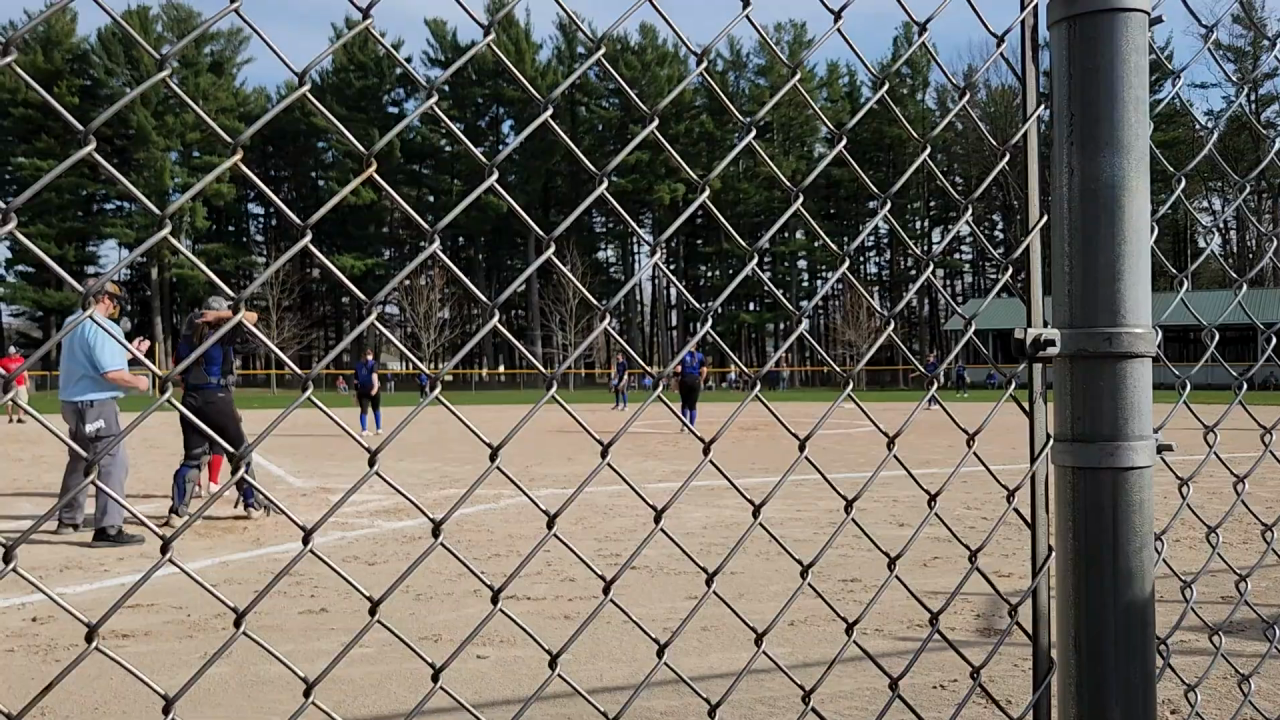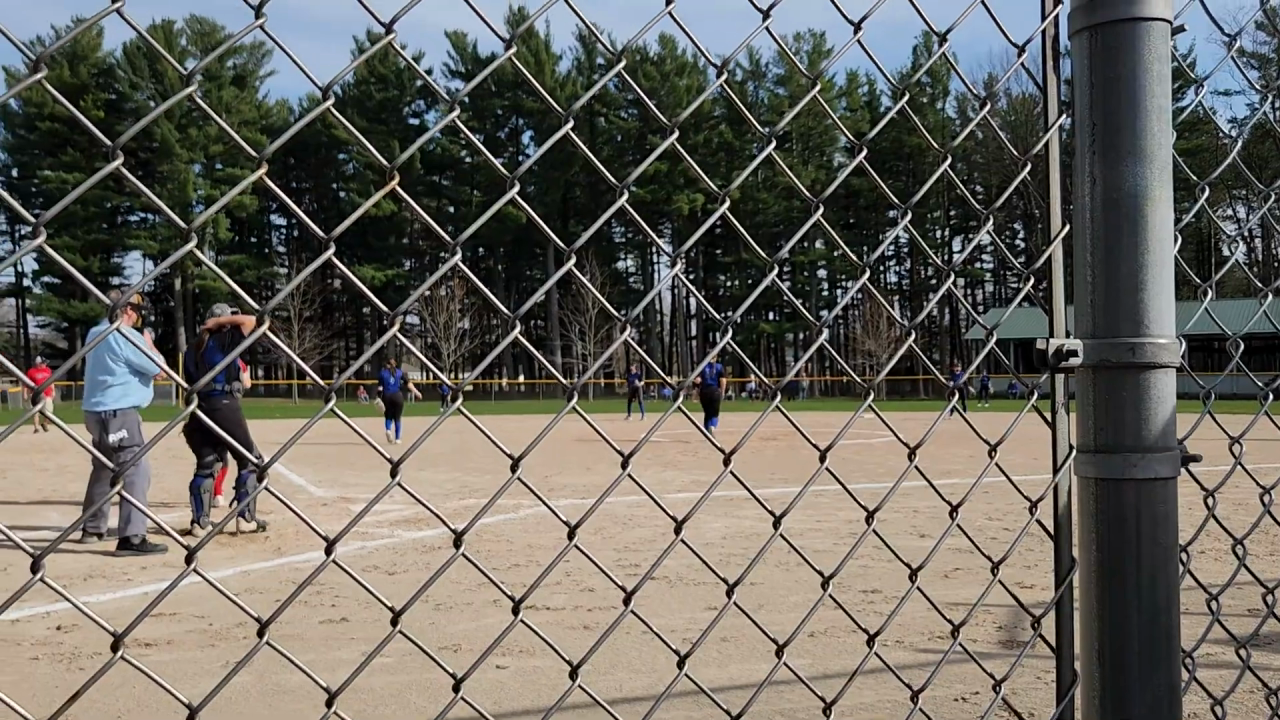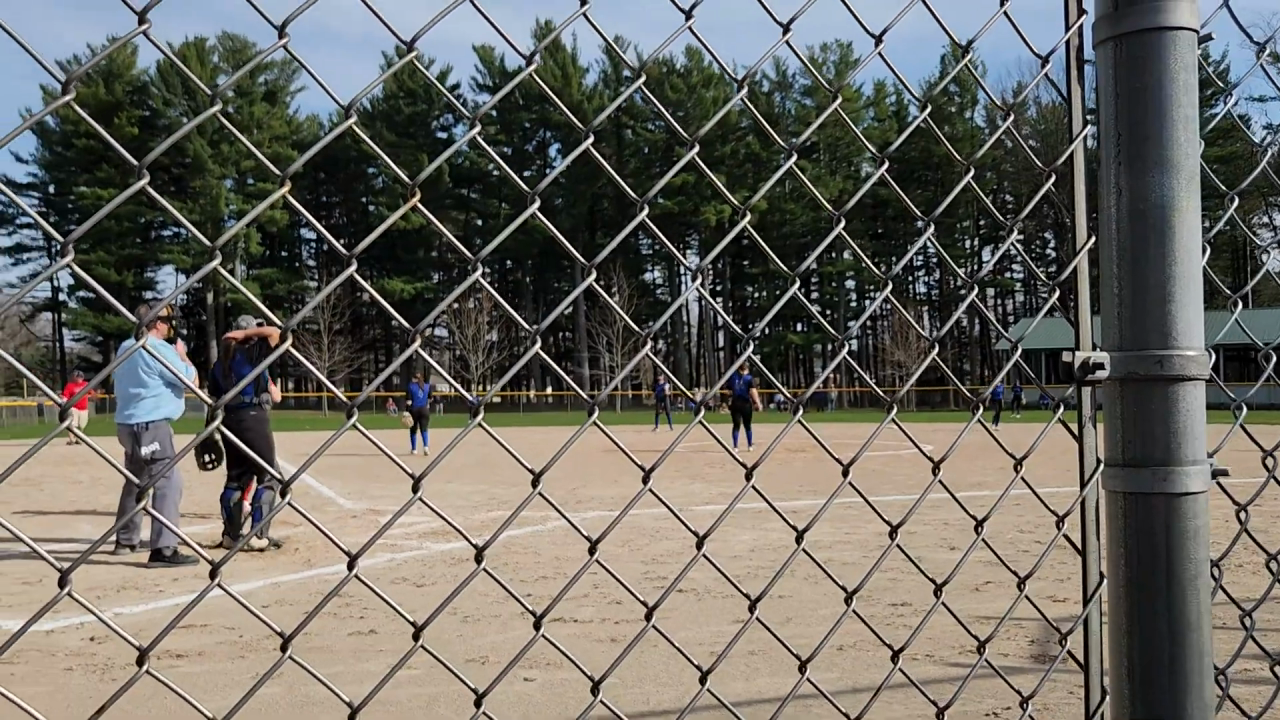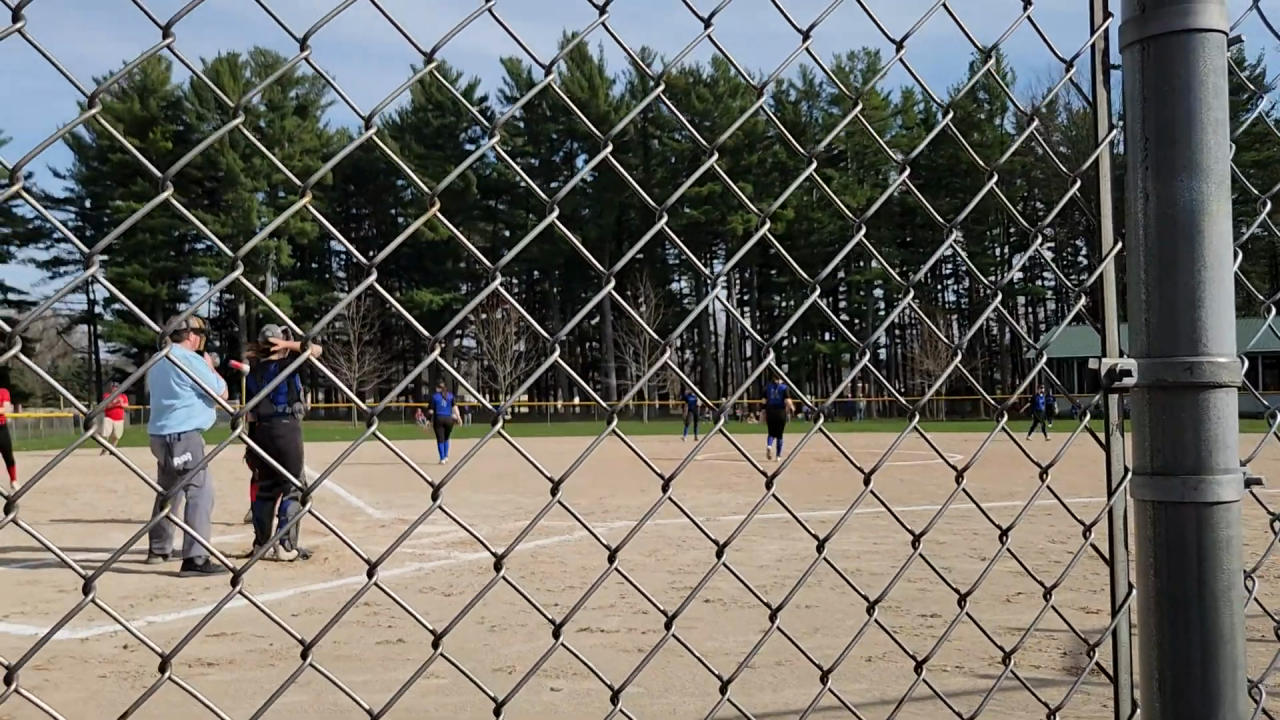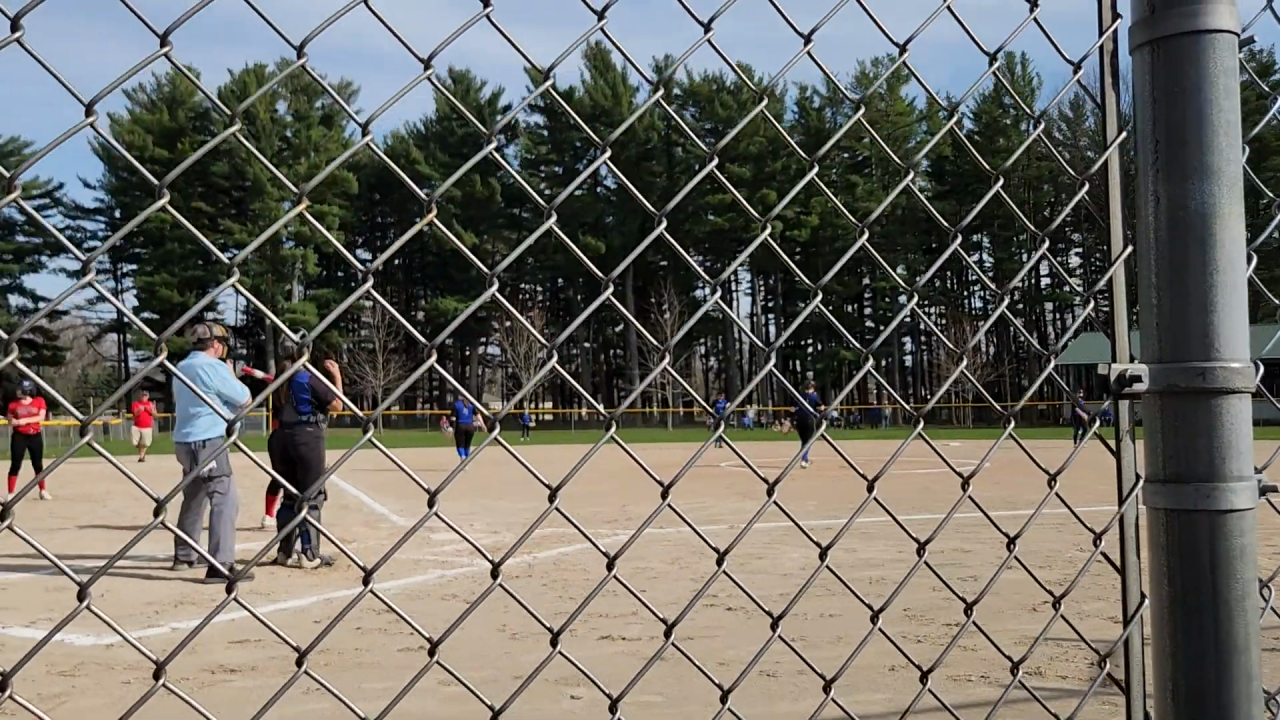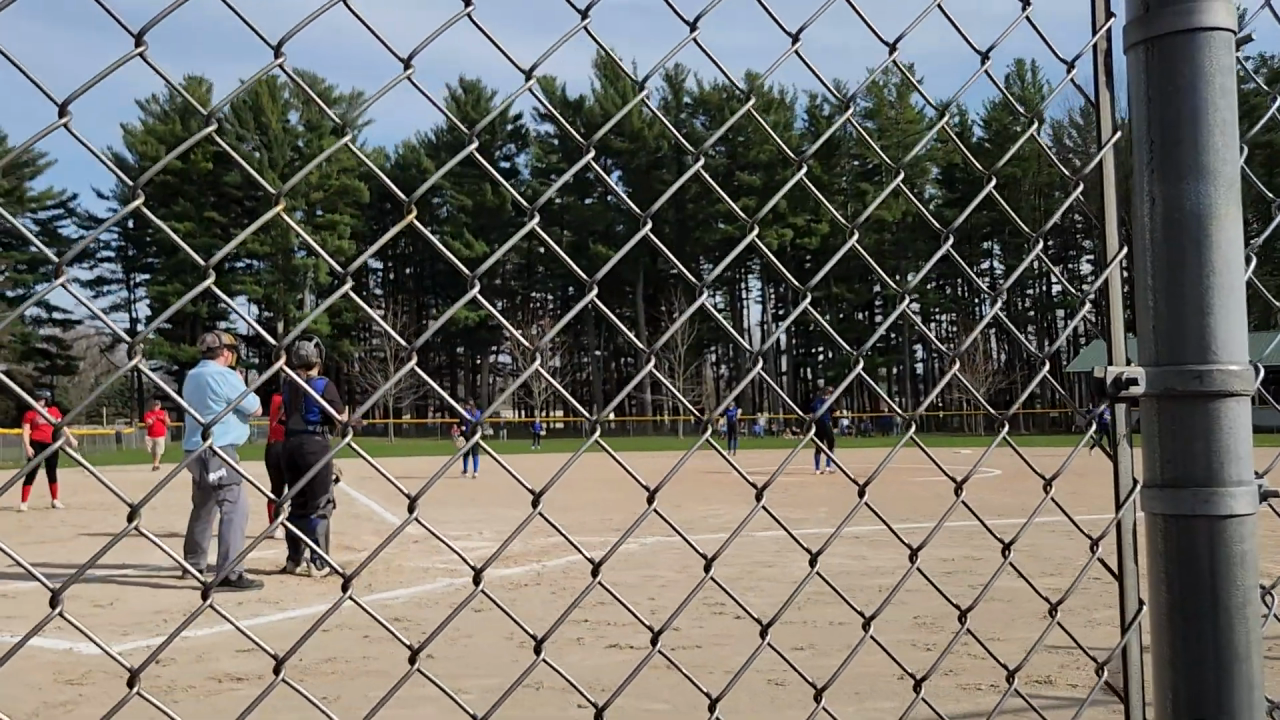
dt=0.3s
person 1, frame 1
left shoulder: (72, 324)
right shoulder: (101, 326)
right elbow: (111, 373)
left wrist: (130, 352)
right wrist: (137, 382)
left hip: (74, 402)
right hip: (95, 404)
left knee: (80, 461)
right knee: (113, 462)
left ankle: (68, 519)
right ankle: (107, 529)
person 1, frame 2
left shoulder: (95, 334)
right shoulder: (125, 335)
right elbow: (160, 370)
left wrist: (152, 361)
right wrist: (149, 345)
left hip: (97, 412)
right hip: (118, 413)
left knee: (103, 470)
right knee: (136, 472)
left ankle: (92, 528)
right ankle: (131, 538)
person 1, frame 3
left shoulder: (125, 348)
right shoulder: (158, 348)
right elbow: (192, 381)
right wrist: (182, 354)
left hip: (128, 424)
right hip: (151, 426)
left knee: (136, 482)
right knee: (169, 483)
left ankle: (125, 540)
right ankle: (163, 550)
person 1, frame 4
left shoulder: (158, 361)
right shoulder: (190, 360)
right elbow: (221, 393)
right wrist: (210, 367)
left hip: (161, 435)
right hip: (183, 436)
left knee: (168, 493)
right knee: (200, 493)
left ankle: (158, 549)
right ankle: (195, 559)
person 1, frame 5
left shoulder: (181, 368)
right shoulder: (214, 368)
right elbow: (246, 400)
right wrist: (231, 375)
left hip: (186, 442)
right hip: (207, 444)
left knee: (193, 499)
right knee: (224, 500)
left ankle: (183, 555)
right ankle: (220, 566)
person 1, frame 6
left shoulder: (191, 377)
right shoulder: (225, 376)
right elbow: (255, 409)
right wrist: (241, 384)
left hip: (195, 450)
right hip: (217, 452)
left knee: (202, 508)
right knee: (234, 509)
left ankle: (194, 563)
right ankle: (229, 575)
person 2, frame 1
left shoulder: (185, 340)
right shoulder: (222, 336)
left elbow: (181, 373)
right elbow: (251, 317)
right wrist: (218, 316)
left hip: (190, 400)
right hip: (218, 399)
left knee: (192, 457)
right knee: (239, 452)
left ankle: (177, 513)
right ankle: (253, 506)
person 2, frame 2
left shoulder: (192, 350)
right shoulder: (224, 341)
right elbow: (250, 321)
left wrist: (189, 421)
right wrist: (220, 322)
left hip: (200, 409)
right hip: (225, 407)
left knee: (205, 466)
right knee: (249, 460)
left ankle: (199, 523)
right ankle: (246, 517)
person 2, frame 3
left shoulder: (220, 363)
right shoulder: (252, 354)
left elbow: (214, 401)
right elbow: (275, 331)
right wrist: (246, 334)
left hip: (230, 421)
right hip: (254, 419)
left knee: (235, 479)
right knee: (268, 477)
left ankle: (230, 535)
right ankle: (258, 535)
person 2, frame 4
left shoulder: (253, 373)
right shoulder: (285, 365)
left elbow: (252, 413)
right elbow: (316, 349)
right wrist: (288, 344)
left hip: (262, 430)
right hip: (285, 429)
left knee: (266, 489)
right knee: (293, 488)
left ankle: (261, 545)
right ankle: (287, 547)
person 2, frame 5
right shoulder: (310, 377)
left elbow: (280, 413)
right elbow: (336, 406)
right wrist: (336, 375)
left hip: (283, 438)
right hip: (308, 437)
left knee: (290, 496)
right knee: (311, 497)
left ankle: (285, 552)
right ankle: (310, 555)
person 2, frame 6
left shoulder: (289, 387)
right shoulder: (324, 385)
left elbow: (287, 418)
right elbow: (340, 421)
right wrist: (345, 413)
left hip: (291, 446)
right hip: (315, 447)
left knee: (298, 505)
right knee: (320, 505)
left ankle: (294, 560)
right ankle: (319, 564)
